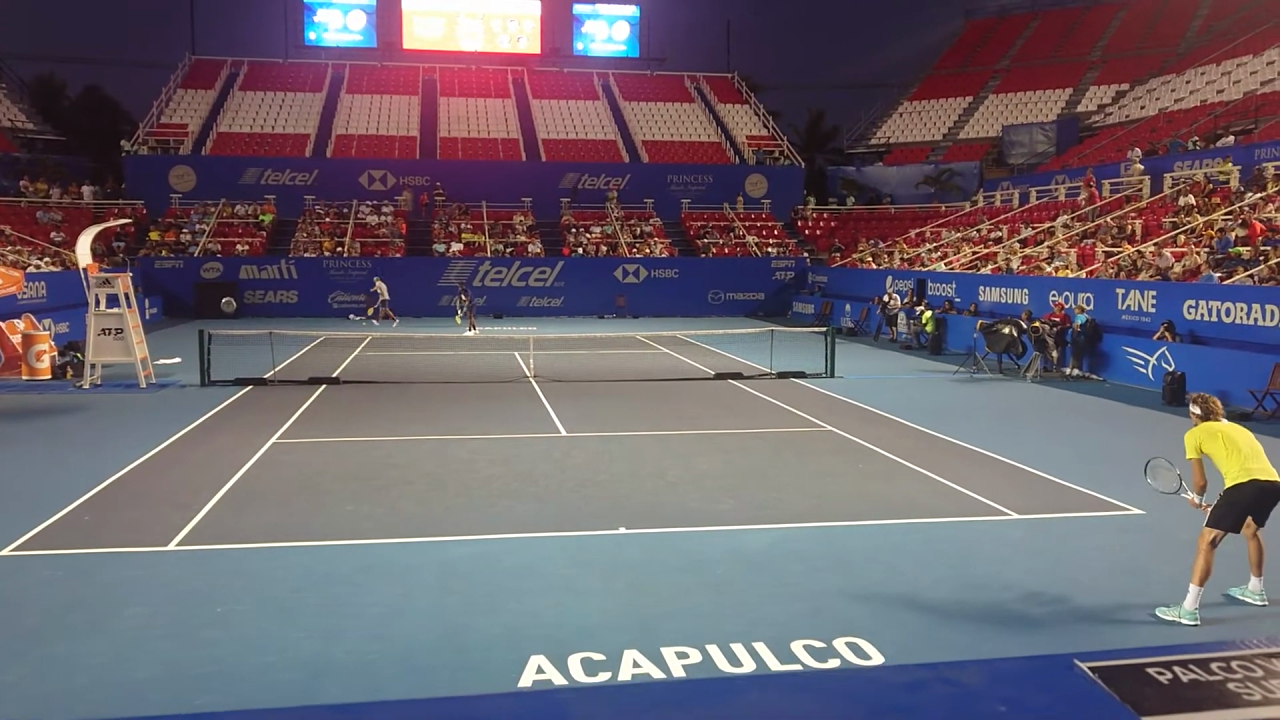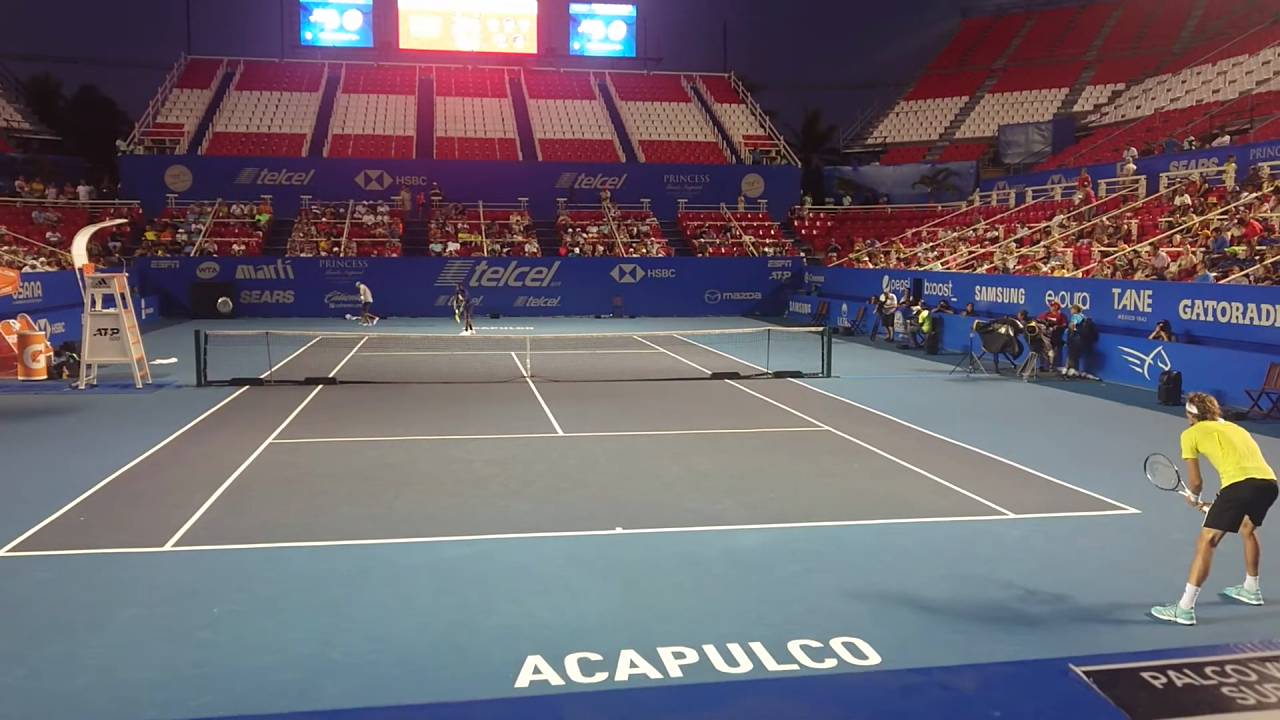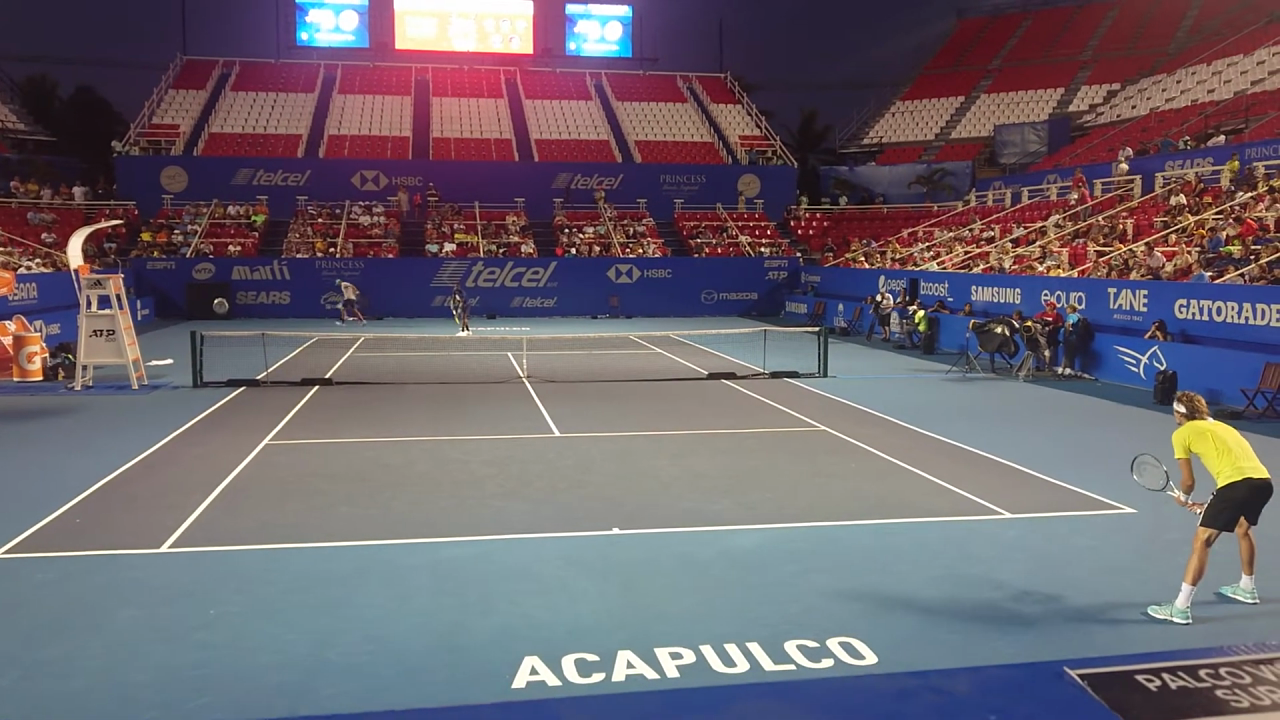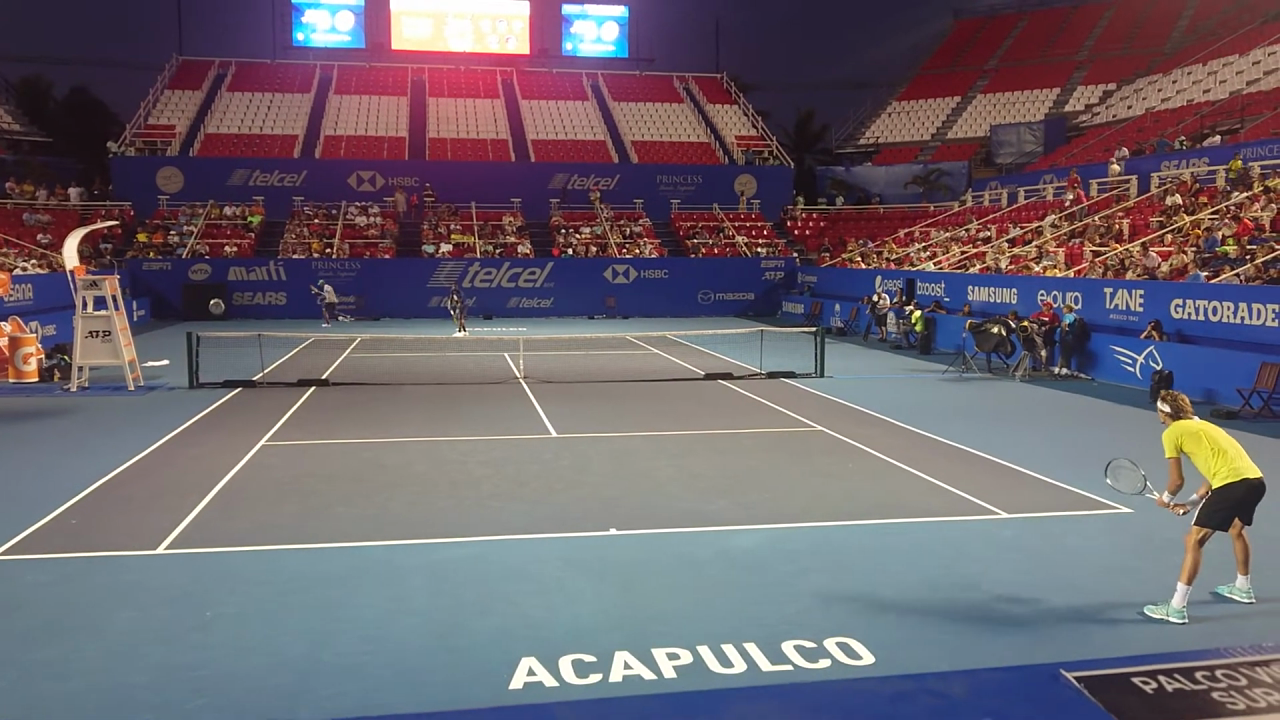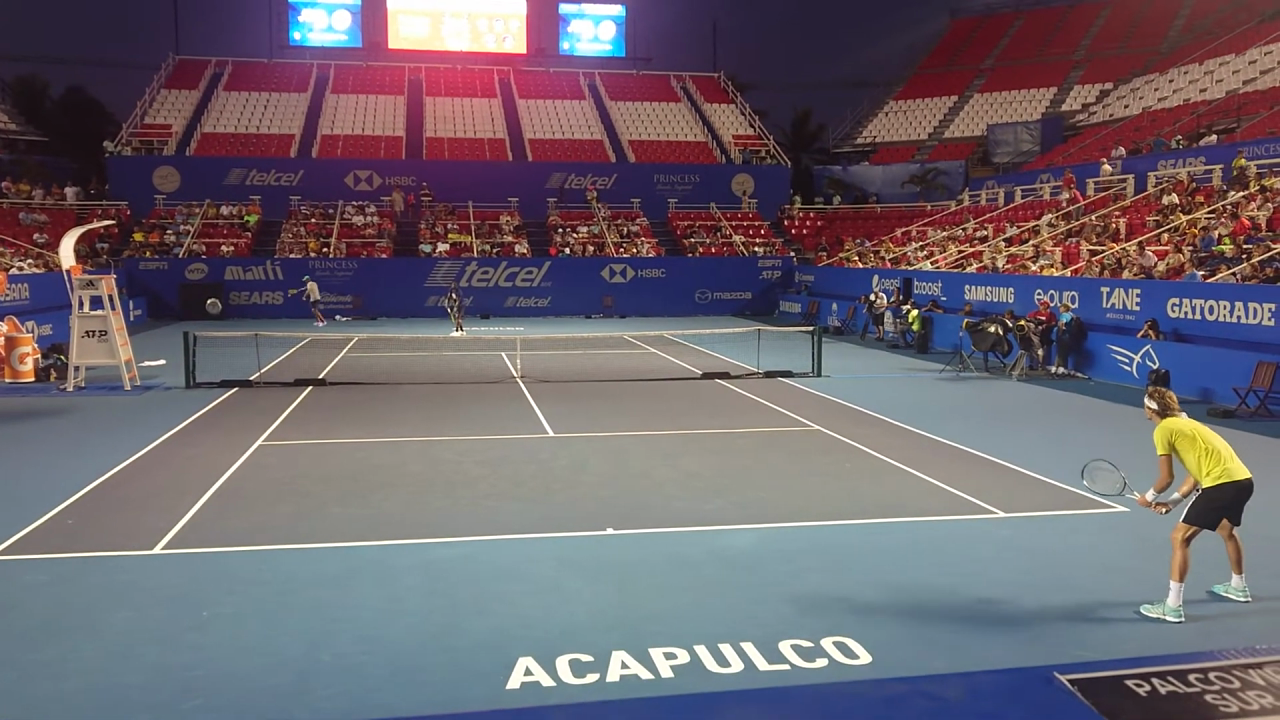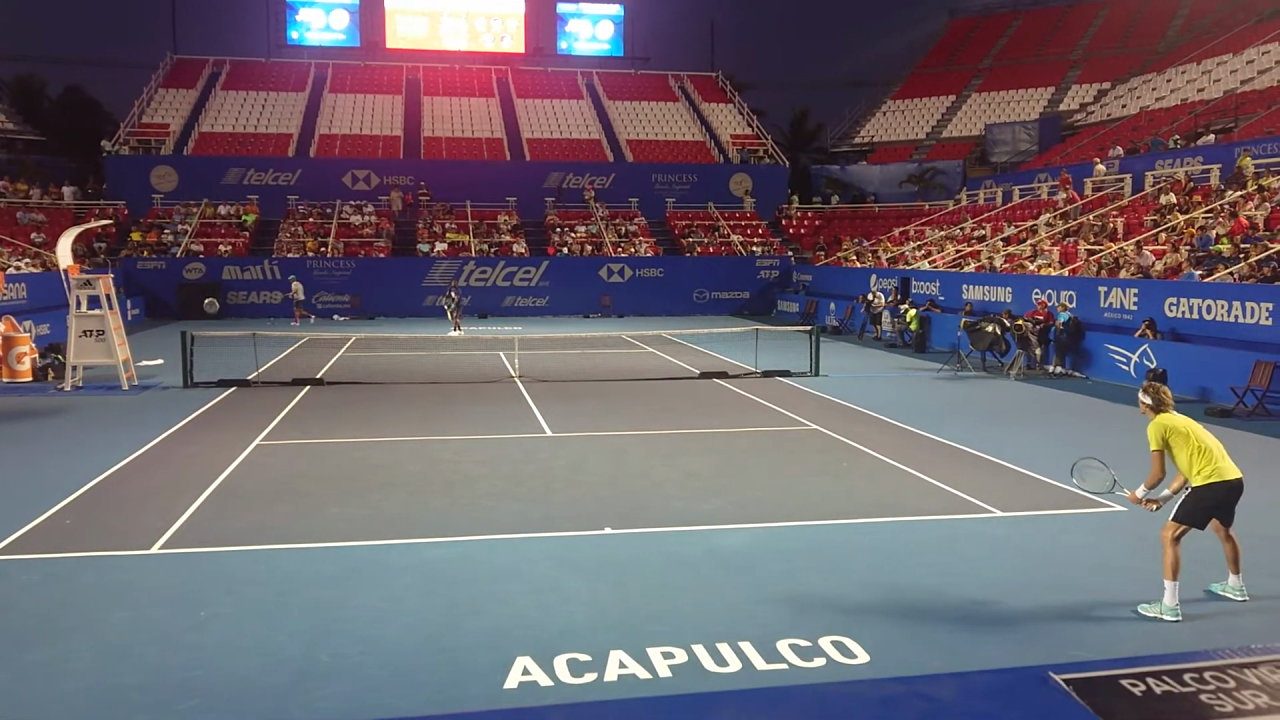
dt=0.2s
person 1, frame 1
left shoulder: (1194, 434)
right shoulder: (1238, 429)
left elbow: (1200, 481)
left wrist: (1197, 500)
right wrist: (1225, 506)
left hip: (1244, 486)
left knee: (1207, 542)
right knee: (1251, 530)
left ankle: (1189, 609)
right ankle: (1256, 590)
person 1, frame 2
left shoulder: (1190, 434)
right shoulder: (1235, 428)
left elbow: (1196, 481)
left wrist: (1194, 498)
right wrist: (1222, 505)
left hip: (1242, 484)
left knee: (1206, 542)
right knee: (1248, 528)
left ankle: (1185, 608)
right ankle: (1251, 589)
person 1, frame 3
left shoulder: (1182, 433)
right shoulder: (1222, 427)
left elbow: (1188, 481)
left wrist: (1184, 498)
right wrist: (1211, 504)
left hip: (1238, 484)
right hip: (1263, 481)
left knee: (1202, 542)
right knee: (1242, 528)
left ankle: (1181, 608)
right ankle: (1247, 588)
person 1, frame 4
left shoulder: (1171, 433)
right shoulder: (1204, 426)
left elbow: (1177, 480)
left wrist: (1166, 499)
right wrist: (1189, 503)
left hip: (1232, 485)
right hip: (1255, 481)
left knee: (1194, 541)
right knee: (1236, 529)
left ankle: (1177, 608)
right ankle: (1243, 588)
person 1, frame 5
left shoulder: (1163, 430)
right shoulder: (1188, 424)
left elbow: (1166, 478)
left wrist: (1149, 497)
right wrist: (1171, 502)
left hip: (1222, 484)
right hip: (1243, 480)
left knee: (1180, 538)
right knee: (1226, 530)
left ankle: (1173, 606)
right ankle: (1238, 587)
person 1, frame 6
left shoulder: (1157, 425)
right shoulder: (1181, 420)
left elbow: (1158, 474)
left wrist: (1139, 493)
right wrist: (1162, 499)
left hip: (1211, 484)
right hip: (1234, 480)
left knee: (1170, 536)
right knee: (1223, 531)
left ankle: (1170, 605)
right ankle: (1235, 586)
